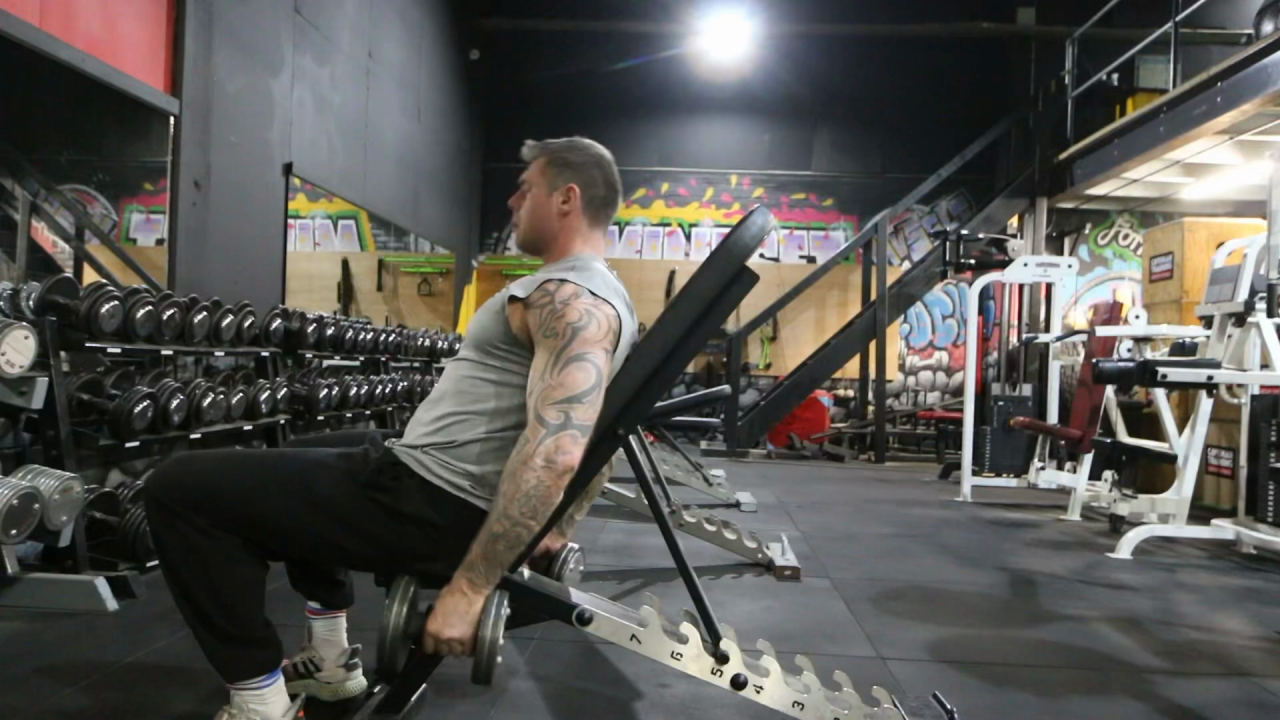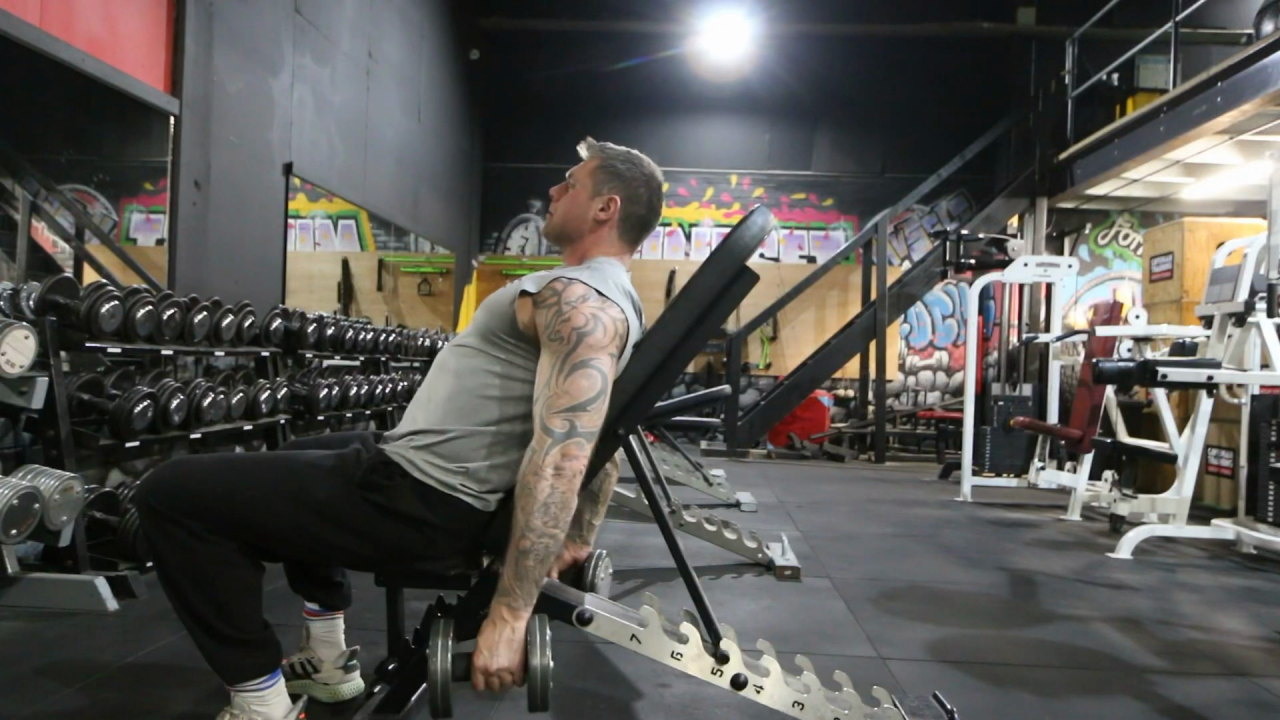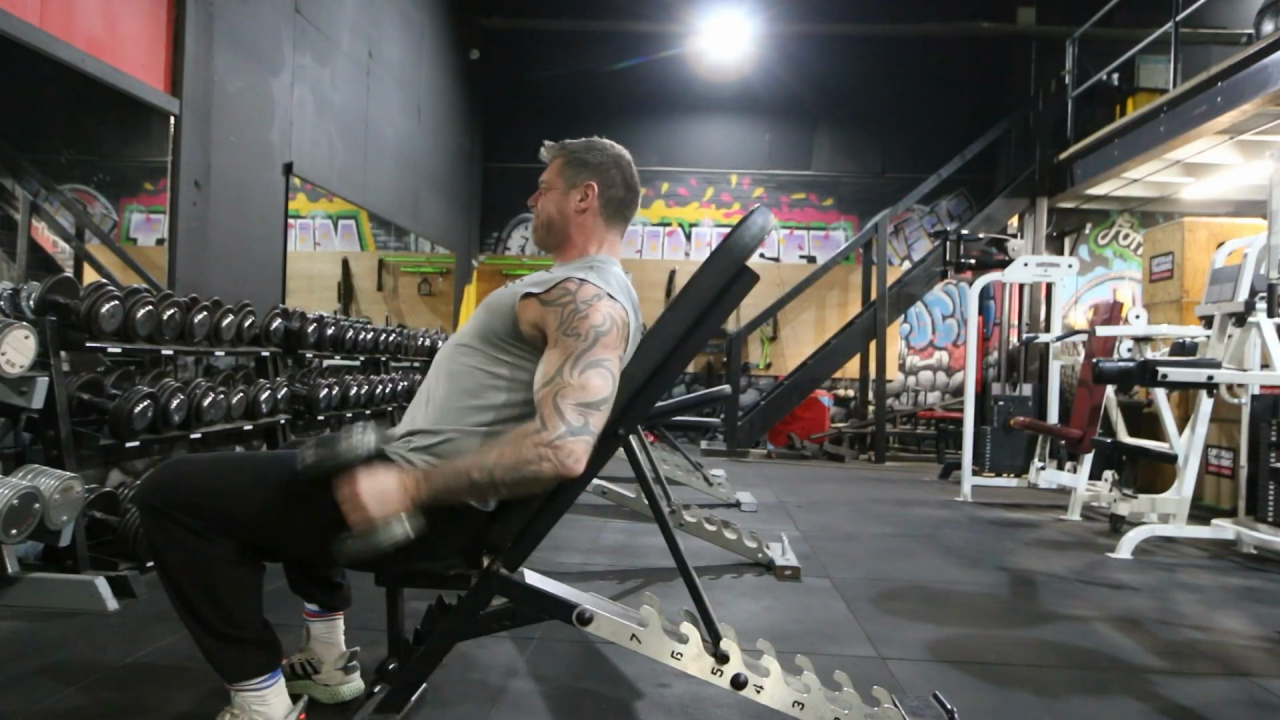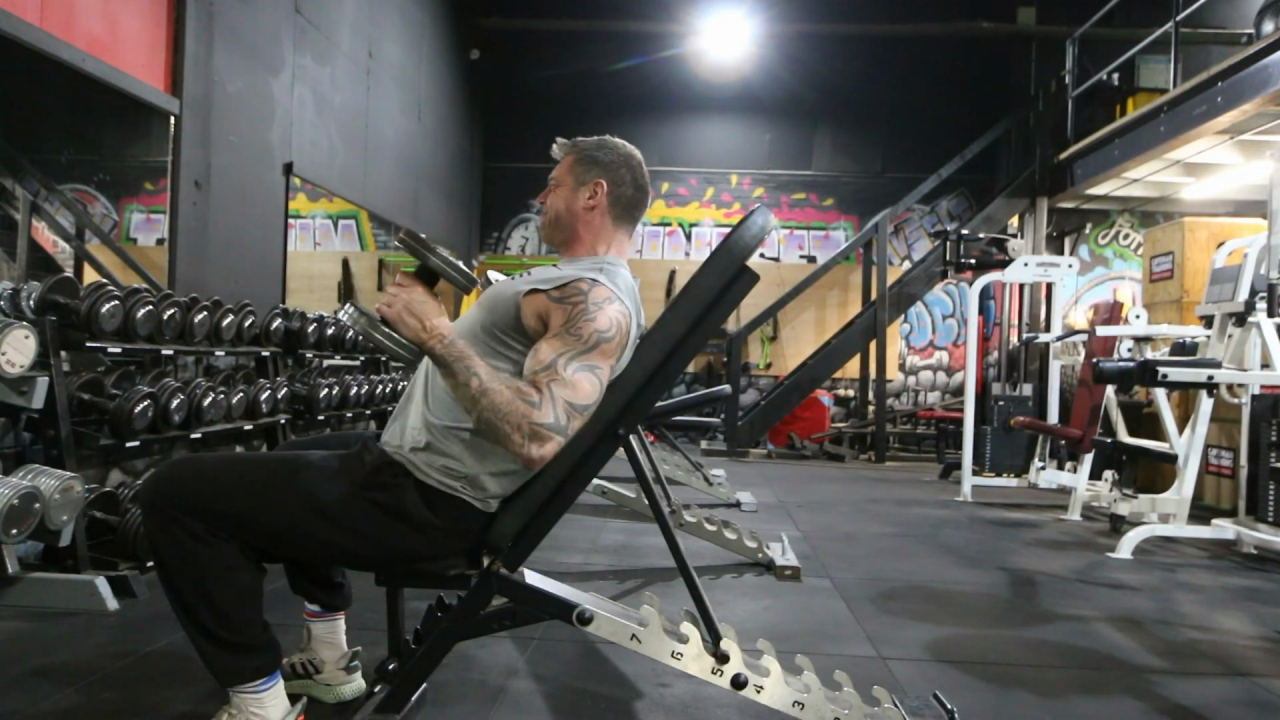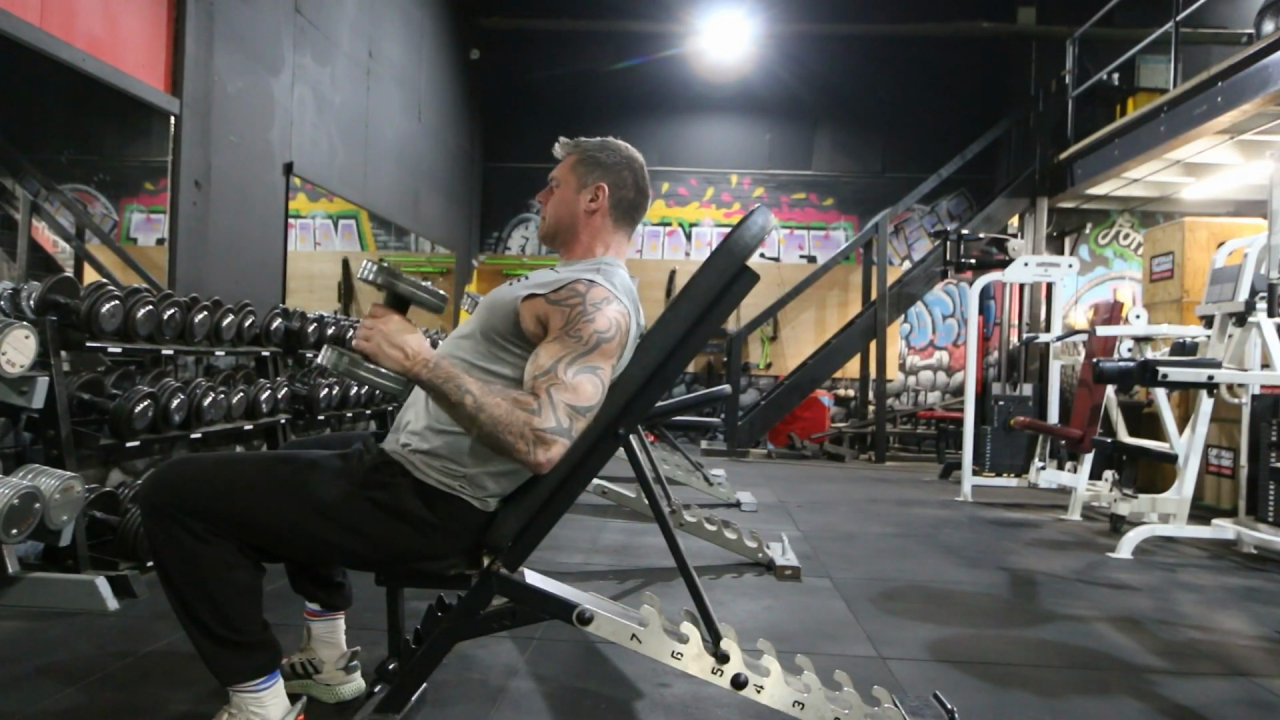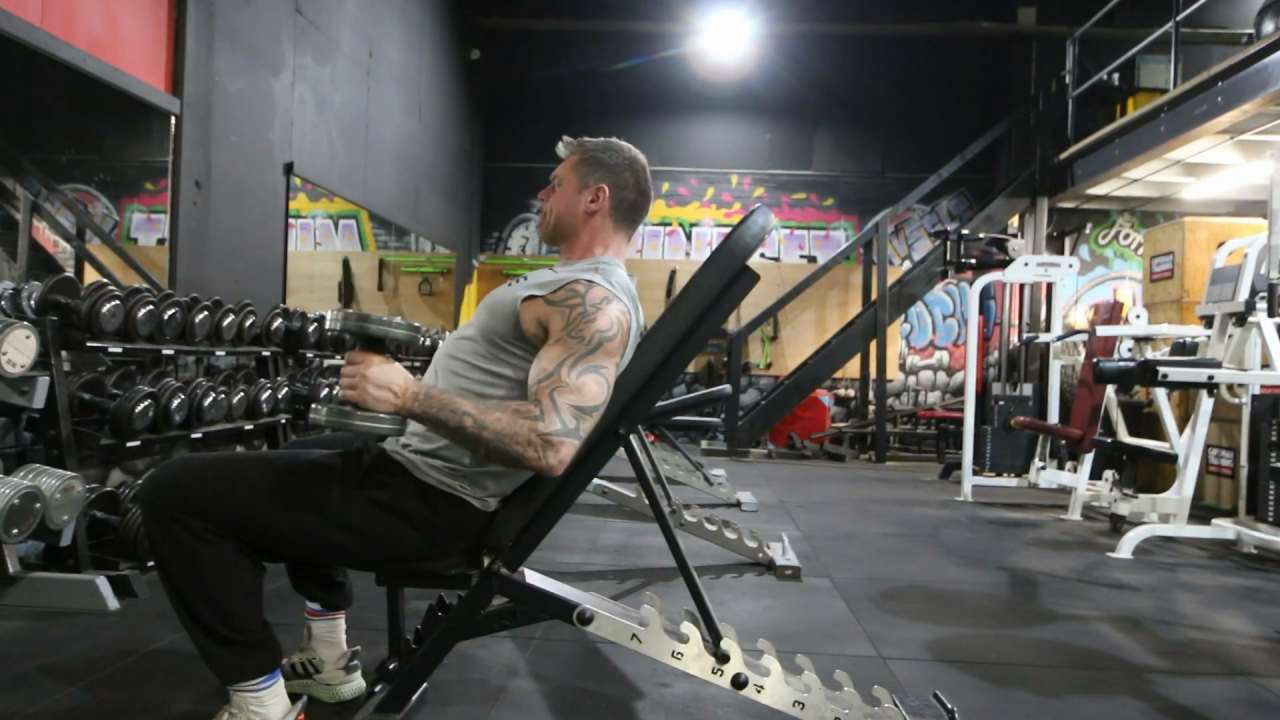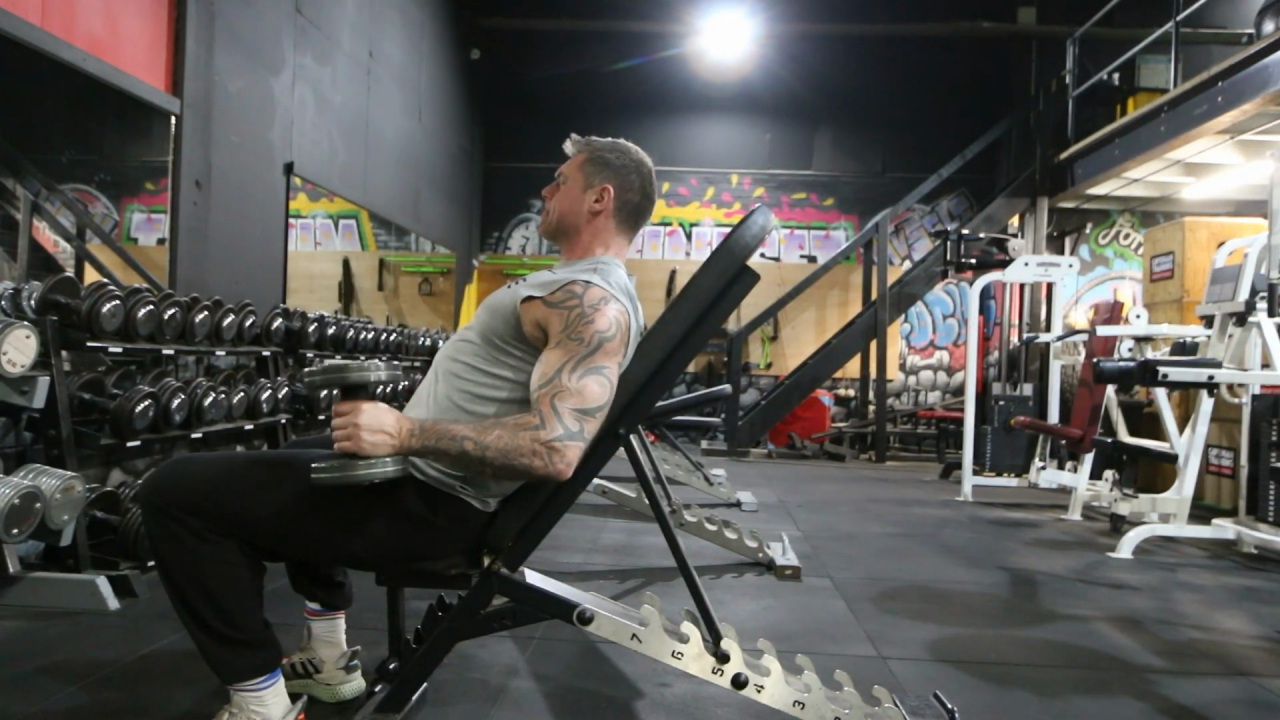
dt=0.7s
person 1, frame 1
left shoulder: (571, 300)
right shoulder: (590, 296)
left elbow: (554, 452)
right elbow: (585, 442)
left wrist: (468, 587)
right wrist: (558, 531)
left hip: (429, 501)
right hip: (440, 484)
left knee: (180, 488)
right knee: (300, 458)
right ankle: (329, 658)
person 1, frame 2
left shoulder: (579, 300)
right shoulder: (607, 300)
left elbow: (560, 455)
right elbow: (595, 444)
left wrist: (509, 615)
right wrist: (580, 540)
left hip: (419, 498)
right hip: (435, 483)
left knee: (171, 493)
right knee: (297, 459)
right ankle: (327, 660)
person 1, frame 3
left shoulder: (588, 301)
right shoulder: (587, 290)
left elbow: (563, 449)
right elbow: (566, 430)
left wrist: (410, 486)
left hip: (429, 497)
right hip: (426, 477)
left knee: (173, 493)
right knee: (296, 469)
right ankle: (326, 660)
person 1, frame 4
left shoulder: (596, 302)
right shoulder: (587, 285)
left elbow: (536, 437)
left wrist: (435, 333)
right wrist: (436, 329)
left hip: (427, 499)
right hip: (426, 471)
left knee: (176, 492)
right knee: (296, 457)
right ankle: (328, 661)
person 1, frame 5
left shoulder: (595, 303)
right shoulder: (583, 286)
left elbow: (541, 440)
left wrist: (419, 359)
left hip: (427, 499)
right hip: (425, 471)
left knee: (176, 493)
right knee: (296, 460)
right ankle: (328, 661)
person 1, frame 6
left shoulder: (594, 304)
right shoulder: (583, 285)
left elbow: (549, 443)
left wrist: (409, 396)
left hip: (429, 498)
right hip: (422, 464)
left knee: (176, 492)
right knee: (298, 459)
right ankle: (328, 660)
person 1, frame 7
left shoulder: (593, 304)
right shoulder: (584, 287)
left elbow: (555, 447)
left wrist: (404, 432)
left hip: (431, 498)
right hip: (430, 476)
left knee: (177, 492)
right knee: (297, 464)
right ankle: (328, 660)
